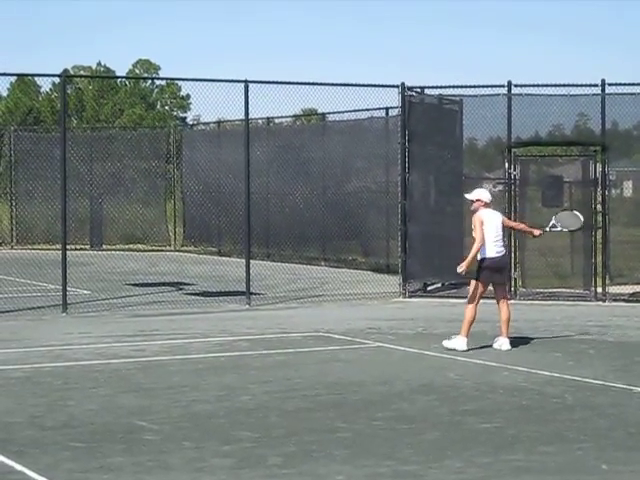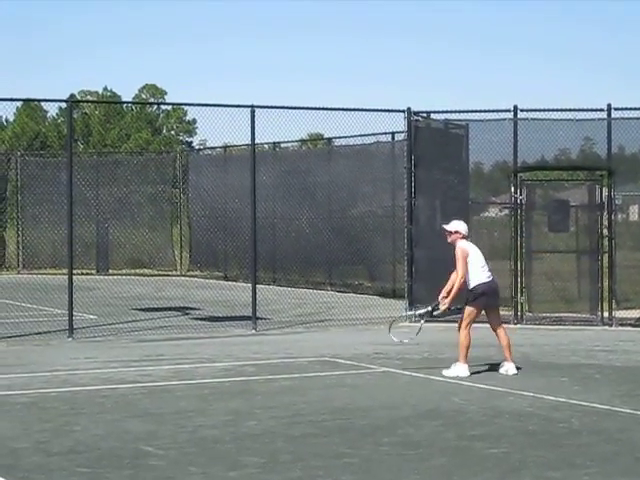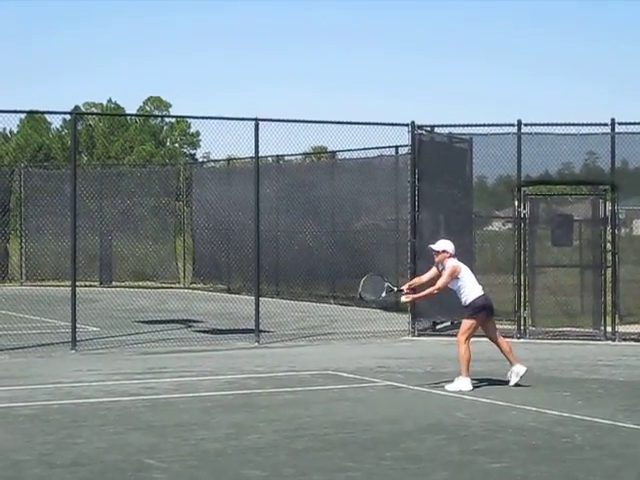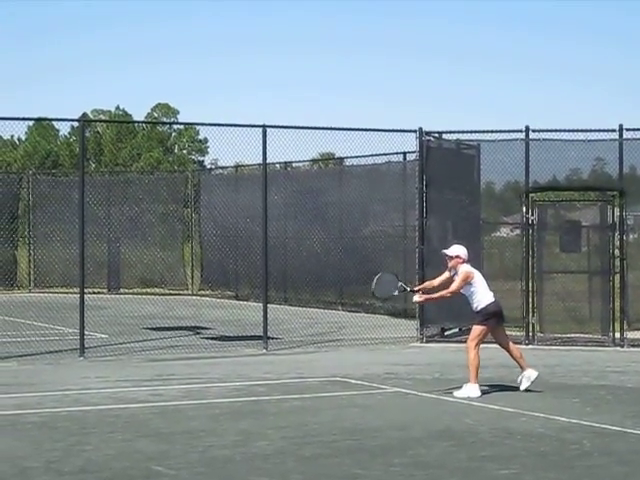
dt=0.4s
person 1, frame 1
left shoulder: (478, 216)
right shoulder: (497, 215)
left elbow: (479, 242)
right elbow: (515, 225)
left wrist: (467, 262)
right wrist: (532, 231)
left hip: (487, 262)
right hip: (502, 259)
left knee: (472, 301)
right knee: (502, 300)
left ankle: (461, 339)
right ankle: (504, 339)
person 1, frame 2
left shoulder: (460, 248)
right shoulder: (467, 246)
left elbow: (462, 277)
right elbow: (457, 273)
left wrist: (449, 299)
right wrist: (445, 291)
left hip: (480, 289)
right hip: (490, 286)
left knee: (464, 326)
right knee: (497, 326)
left ankle: (462, 366)
right ankle: (509, 364)
person 1, frame 3
left shoulder: (452, 266)
right shoulder: (440, 266)
left elbow: (436, 289)
right elbow: (423, 278)
left wrist: (413, 297)
right wrist: (408, 285)
left hip: (477, 303)
right hip: (480, 303)
left knee: (462, 339)
right knee: (495, 337)
left ankle: (464, 380)
right ankle: (516, 367)
person 1, frame 4
left shoulder: (466, 272)
right shoulder: (453, 271)
left elbow: (449, 292)
right elbow: (435, 282)
left wrist: (426, 298)
right wrist: (420, 288)
left hip: (488, 310)
right hip: (490, 309)
left knee: (471, 345)
right knee: (505, 343)
left ankle: (472, 387)
right ankle: (527, 372)
